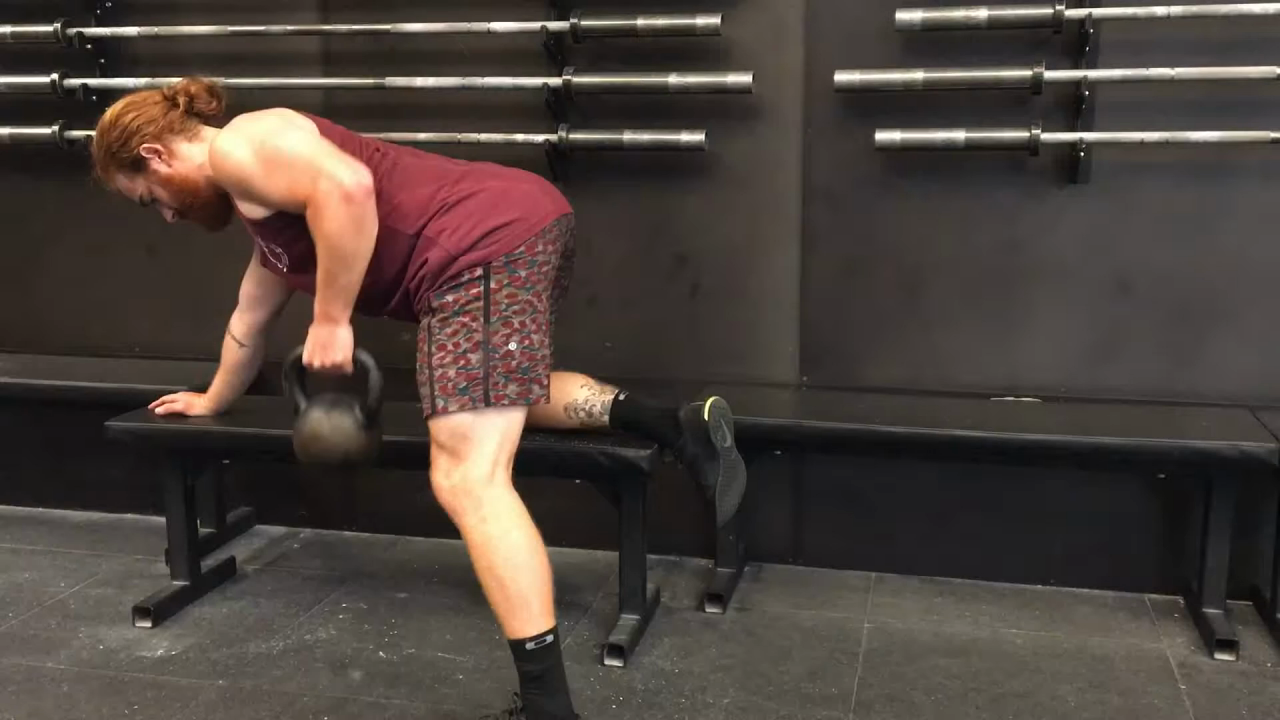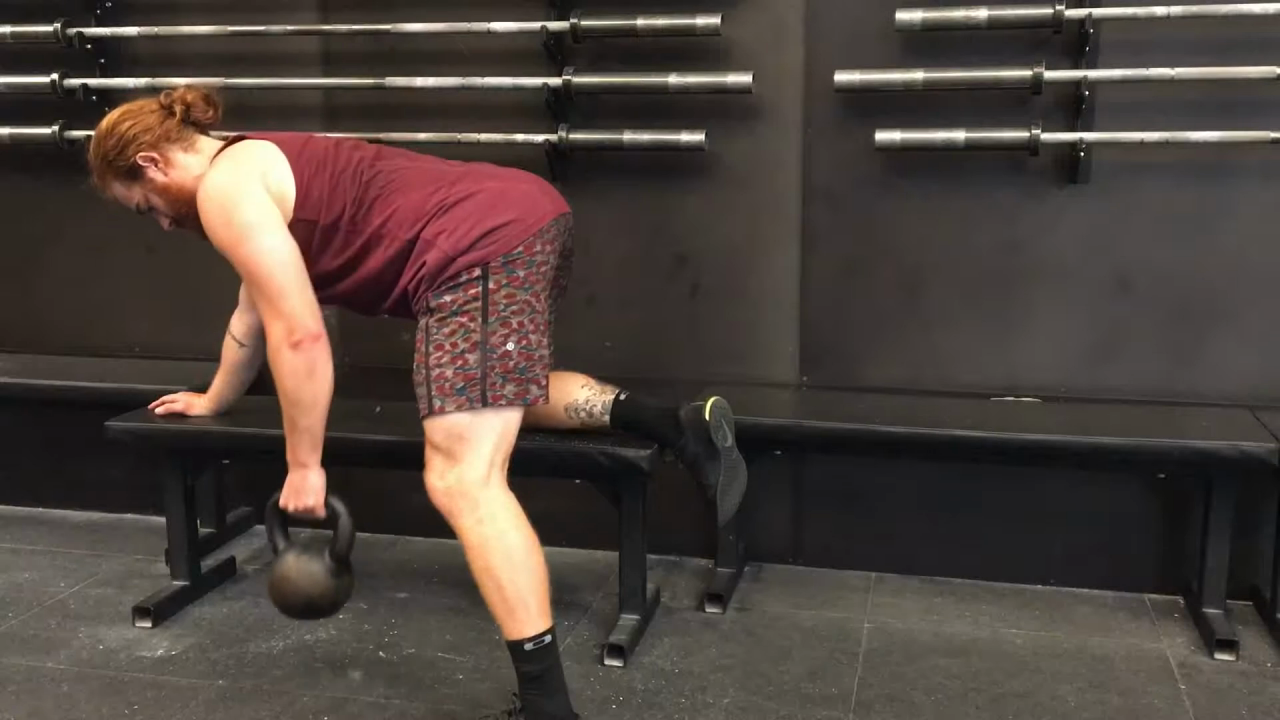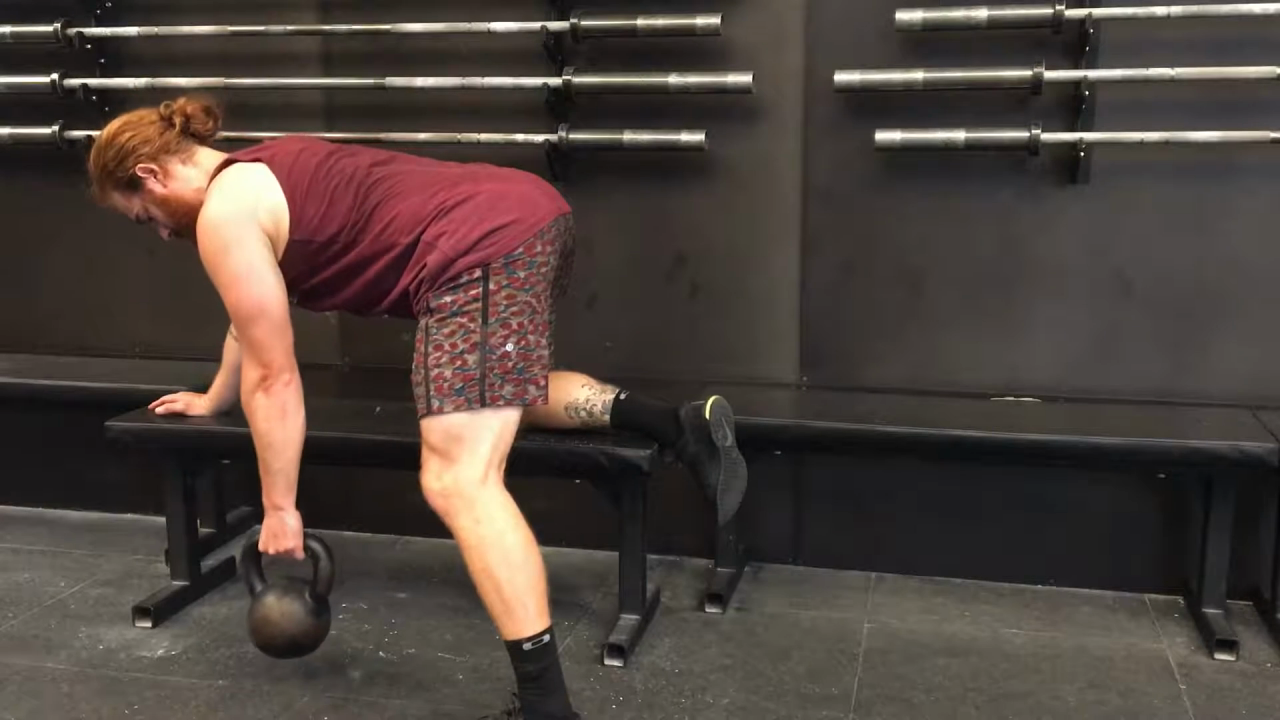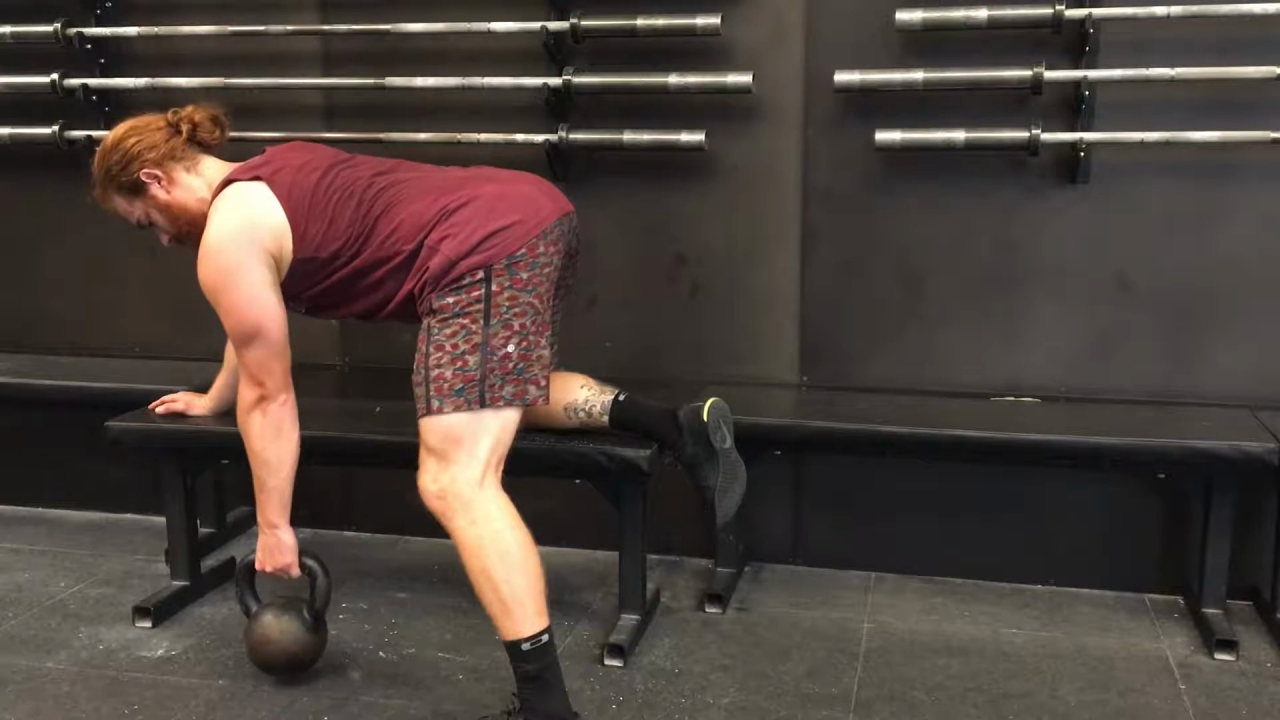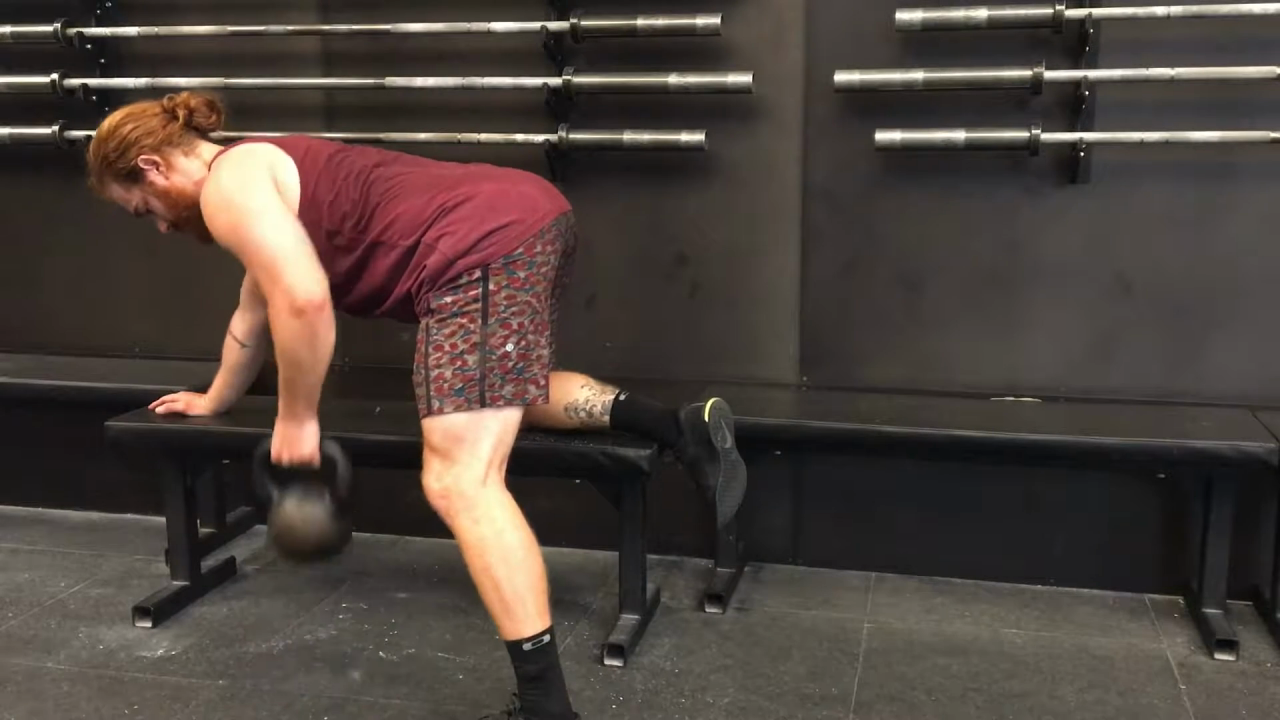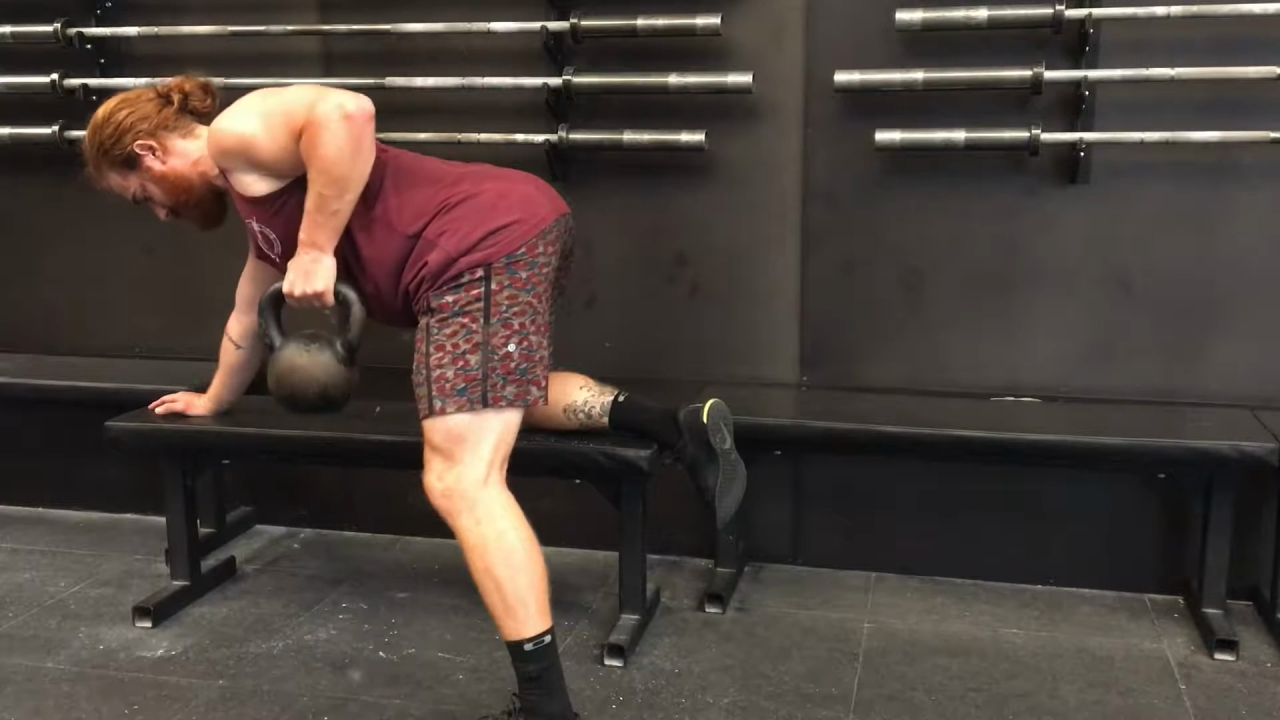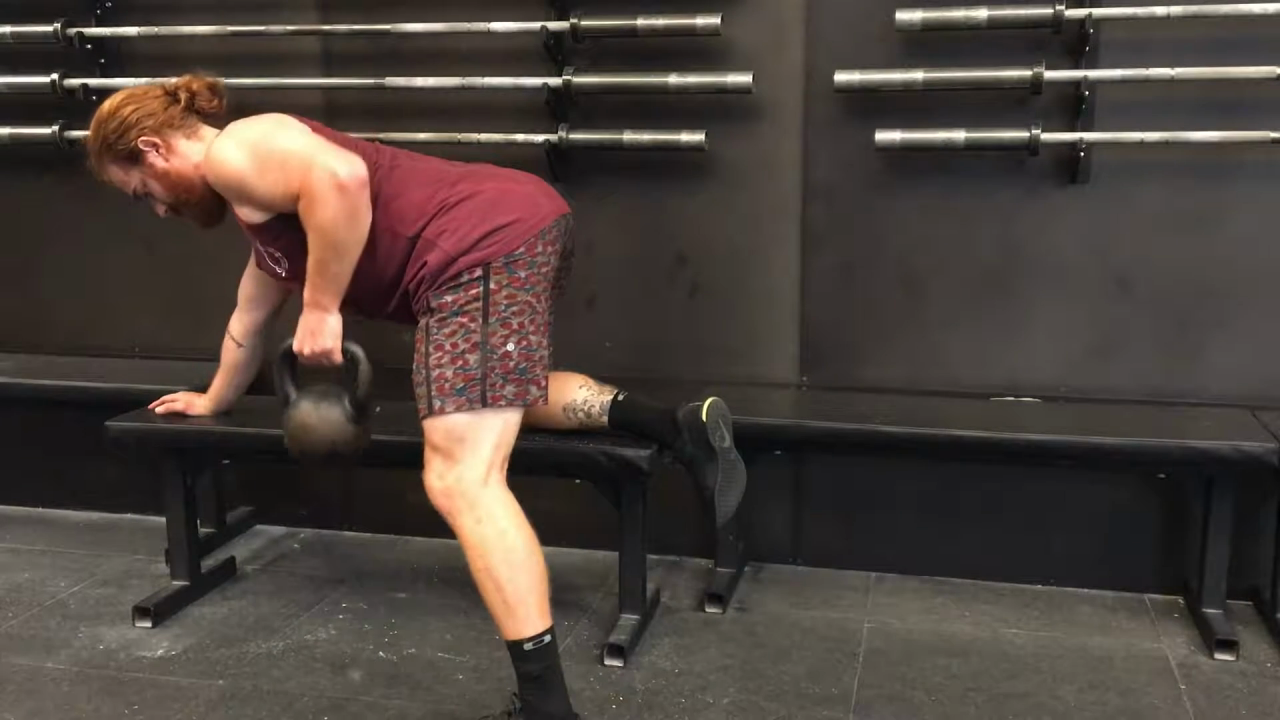
dt=0.5s
person 1, frame 1
left shoulder: (242, 146)
right shoulder: (259, 178)
left elbow: (350, 188)
right elbow: (252, 313)
left wrist: (331, 323)
right wrist: (212, 400)
left hip: (484, 244)
right hip: (526, 214)
left knee: (468, 482)
right knee: (498, 391)
right ankle: (681, 426)
person 1, frame 2
left shoulder: (225, 189)
right shoulder: (261, 169)
left elbow: (300, 335)
right elbow: (255, 316)
left wrist: (304, 469)
right wrist: (212, 401)
left hip: (482, 247)
right hip: (525, 213)
left knee: (462, 483)
right knee: (498, 391)
right ankle: (682, 426)
person 1, frame 3
left shoulder: (225, 214)
right shoulder: (263, 173)
left elbow: (273, 376)
right elbow: (255, 324)
left wrist: (280, 510)
right wrist: (213, 400)
left hip: (481, 247)
right hip: (528, 211)
left knee: (459, 484)
right knee: (497, 393)
right ankle: (682, 424)
person 1, frame 4
left shoulder: (230, 236)
right shoulder: (266, 179)
left elbow: (269, 395)
right elbow: (255, 336)
left wrist: (274, 529)
right wrist: (212, 400)
left hip: (485, 250)
right hip: (530, 209)
left knee: (456, 484)
right knee: (500, 391)
right ankle: (681, 426)
person 1, frame 5
left shoulder: (227, 185)
right shoulder: (264, 174)
left elbow: (305, 302)
right elbow: (255, 312)
left wrist: (297, 419)
right wrist: (214, 398)
left hip: (483, 246)
right hip: (527, 213)
left knee: (460, 484)
right knee: (497, 393)
right ankle: (684, 427)
person 1, frame 6
left shoulder: (237, 135)
right shoulder: (256, 187)
left elbow: (347, 112)
right elbow: (250, 313)
left wrist: (316, 249)
right wrist: (213, 400)
left hip: (484, 244)
right hip: (522, 218)
left knee: (462, 484)
right knee: (498, 392)
right ankle: (681, 428)
person 1, frame 7
left shoulder: (234, 153)
right shoulder: (259, 179)
left elbow: (343, 184)
right elbow: (252, 313)
left wrist: (321, 312)
right wrist: (213, 400)
left hip: (483, 244)
right hip: (523, 215)
left knee: (461, 483)
right knee: (501, 393)
right ankle: (681, 427)
